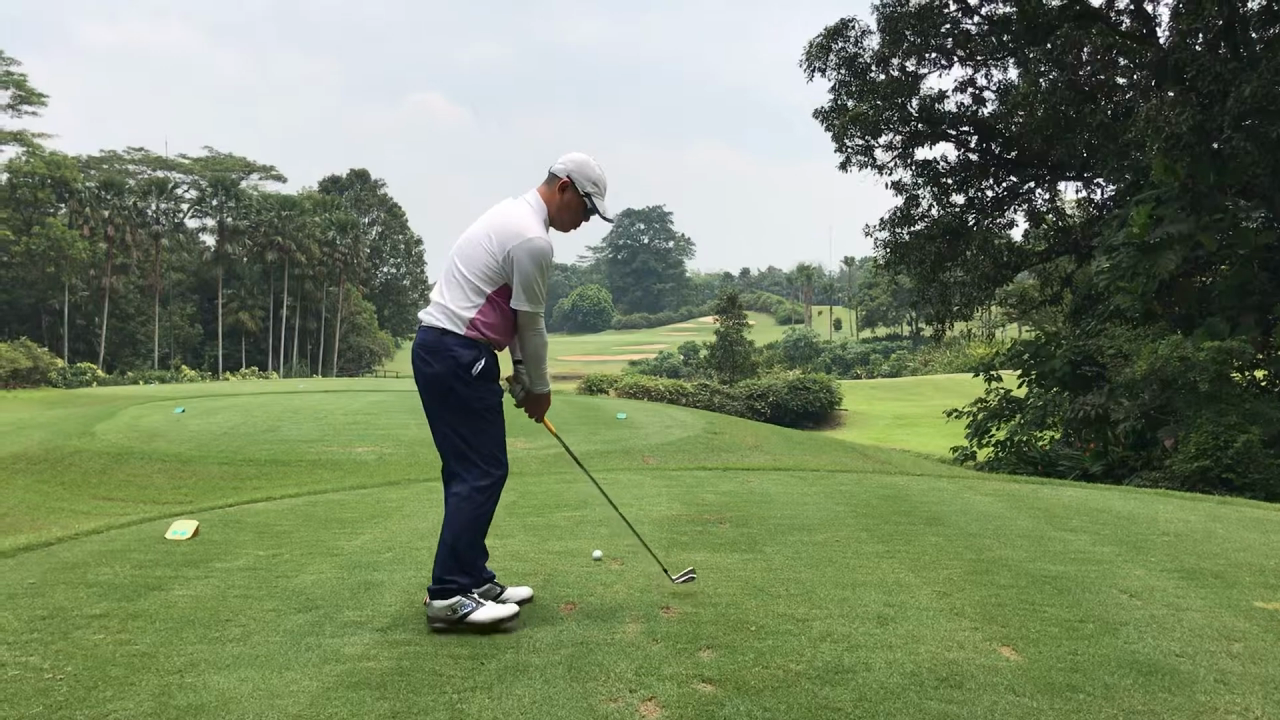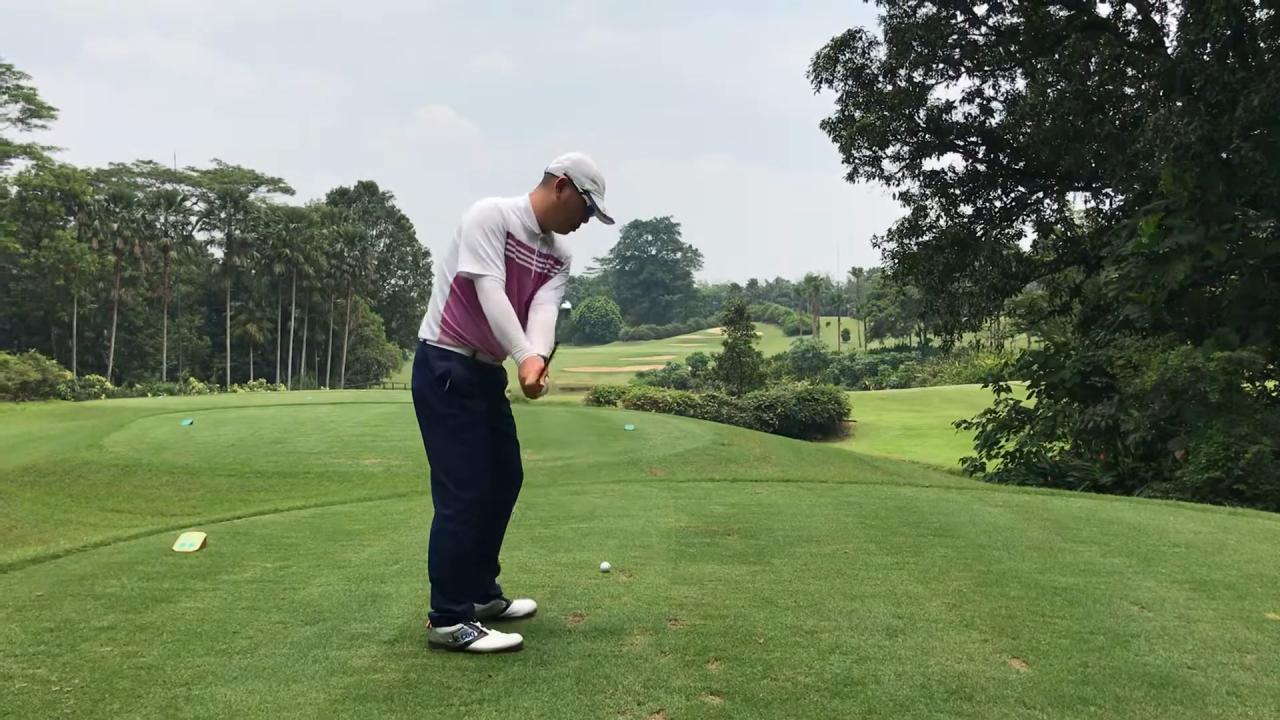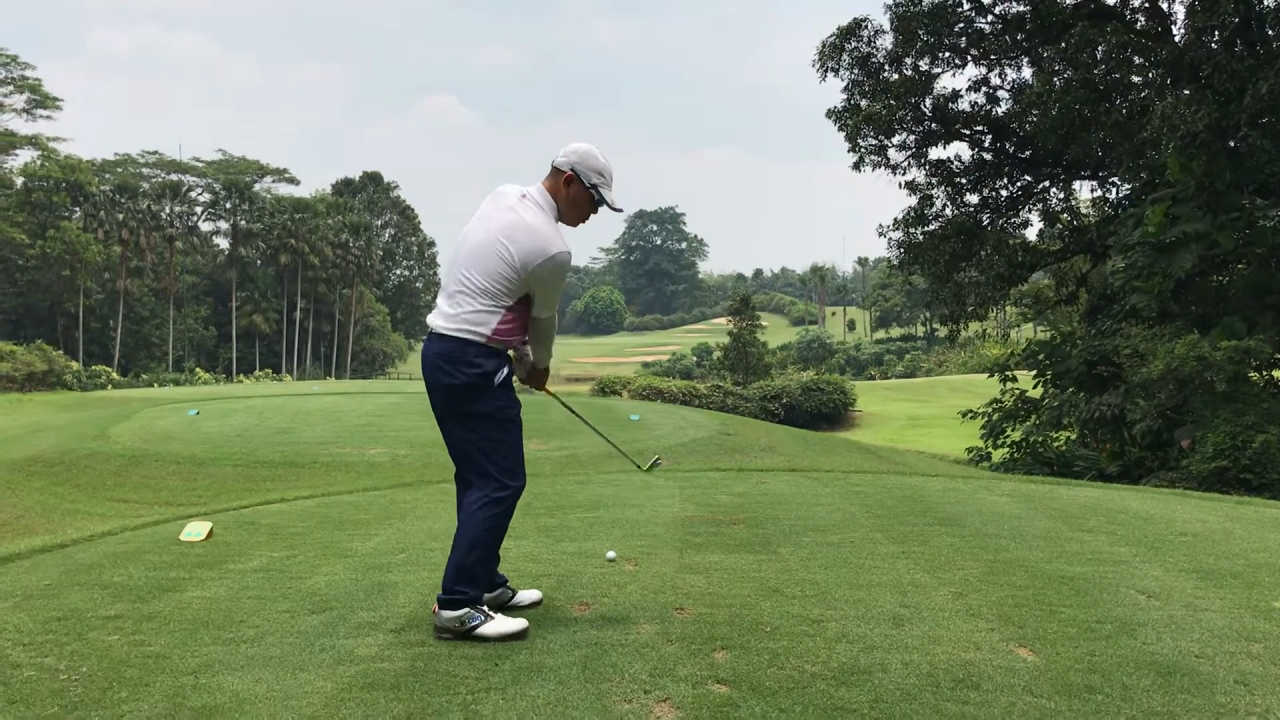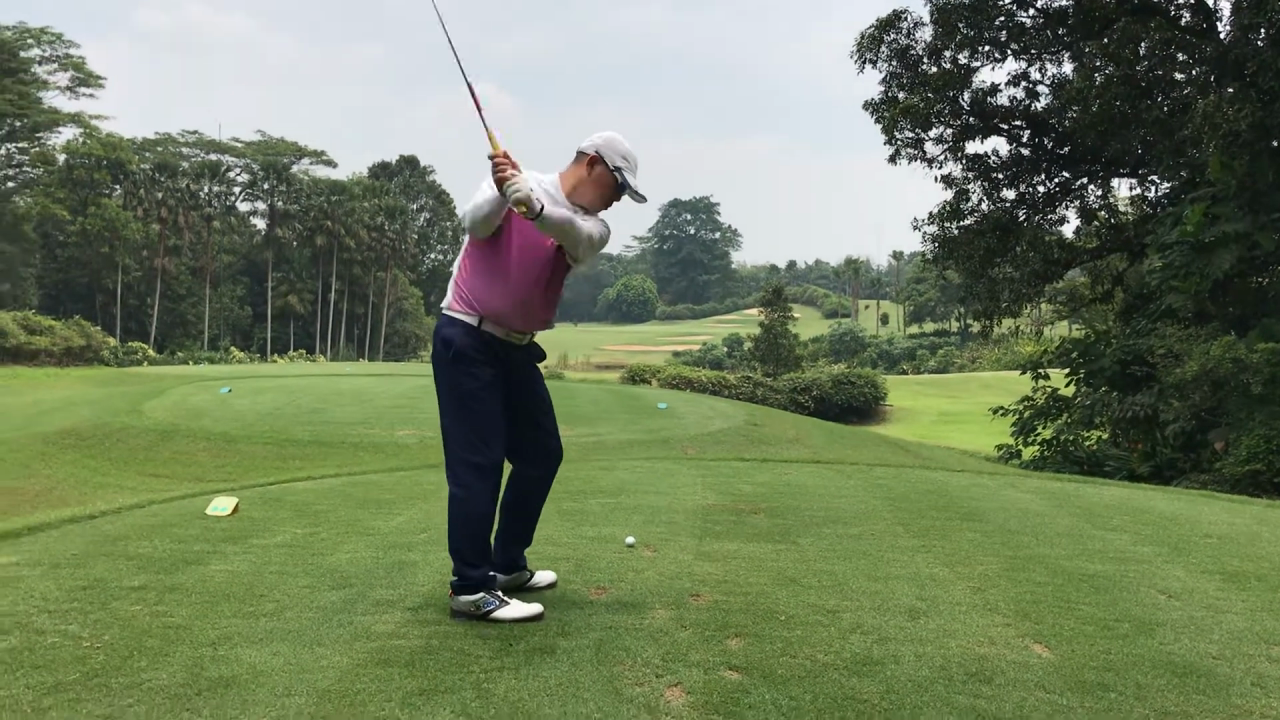
dt=0.7s
person 1, frame 1
left shoulder: (513, 213)
right shoulder: (532, 239)
right elbow: (531, 323)
left wrist: (522, 369)
right wrist: (540, 387)
left hip: (441, 348)
right hip: (458, 355)
left knee: (469, 471)
right knee: (482, 472)
left ankle: (472, 578)
right ankle: (449, 592)
person 1, frame 2
left shoulder: (558, 256)
right shoulder: (490, 215)
left elbow: (543, 313)
right elbow: (490, 294)
left wrist: (538, 360)
right wrist: (523, 356)
left hip: (487, 371)
right hip: (446, 368)
left knee: (503, 480)
right knee: (461, 493)
left ankle: (479, 594)
right ankle: (449, 620)
person 1, frame 3
left shoulder: (505, 197)
right shoulder: (551, 250)
right elbow: (542, 321)
left wrist: (522, 353)
right wrist: (538, 364)
left hip: (444, 350)
right hip: (473, 363)
left knee: (480, 475)
right knee: (500, 481)
left ankle: (483, 582)
right ankle: (457, 602)
person 1, frame 4
left shoulder: (596, 229)
right shoulder: (505, 184)
left elbow: (567, 230)
right elbow: (476, 223)
left wrist: (530, 199)
right wrist: (504, 188)
left hip: (517, 350)
right hip: (466, 341)
left knee: (540, 455)
right knee: (478, 463)
left ankle: (506, 565)
right ankle: (471, 588)
